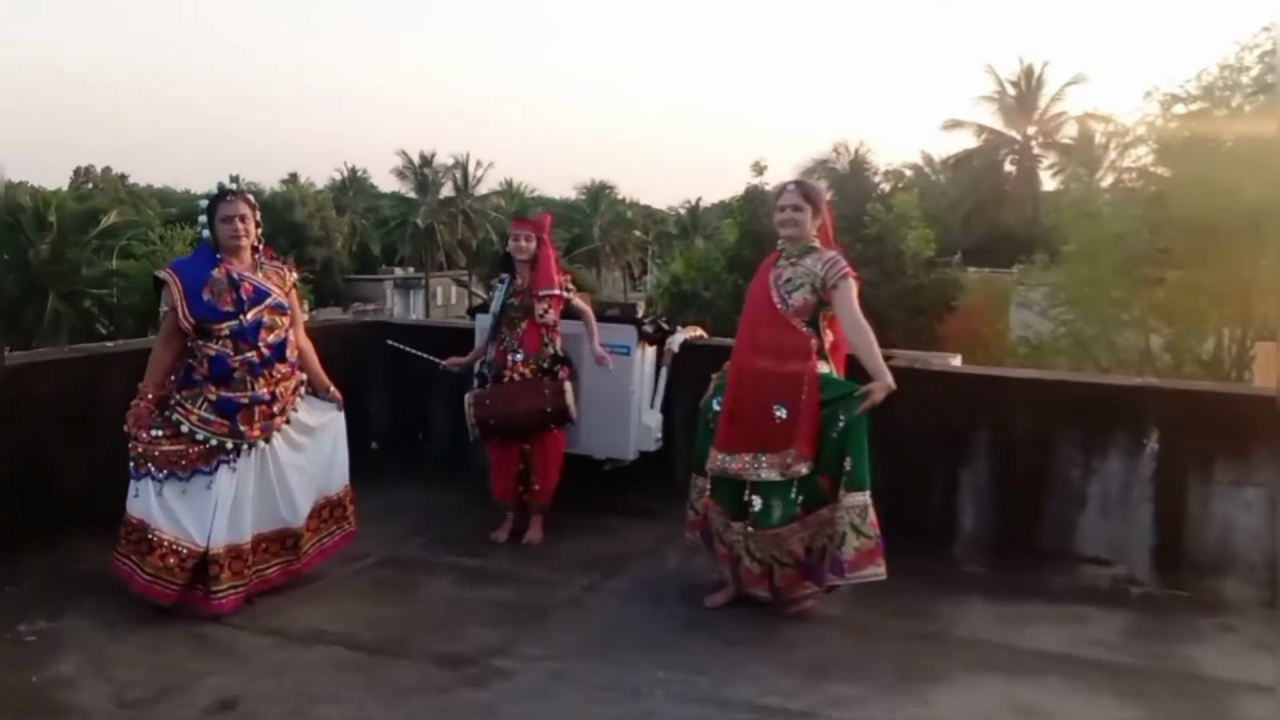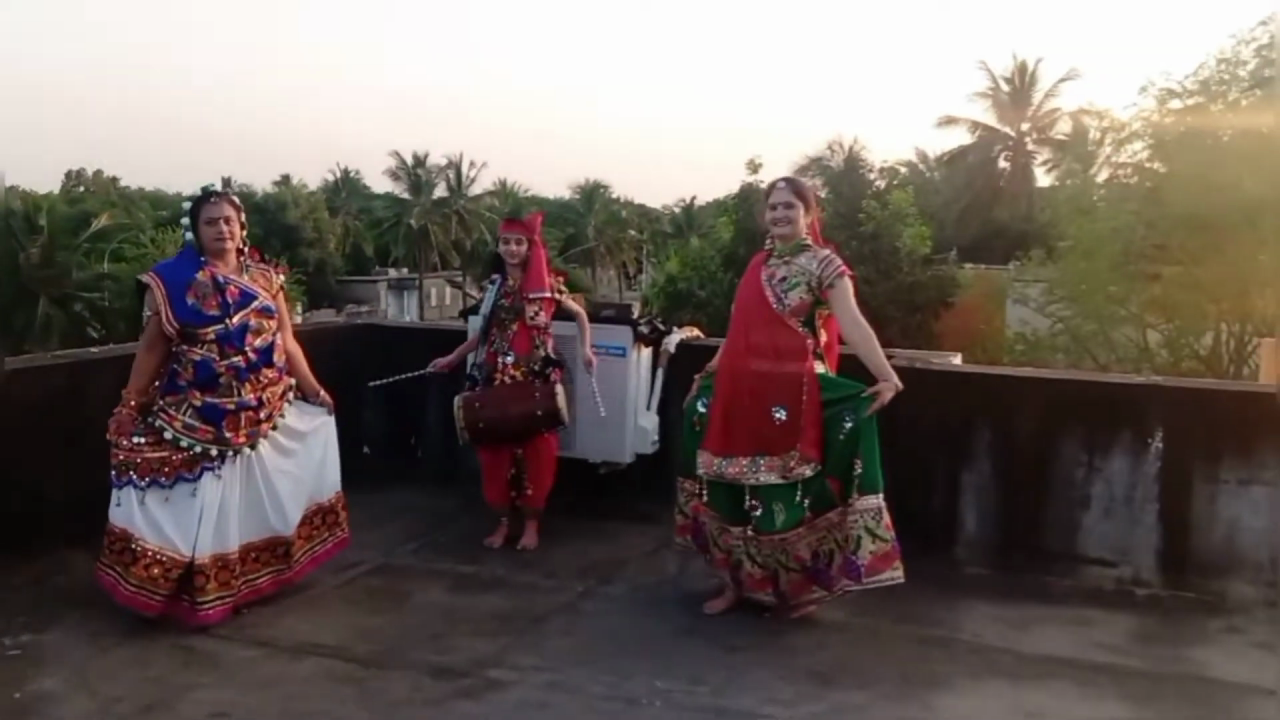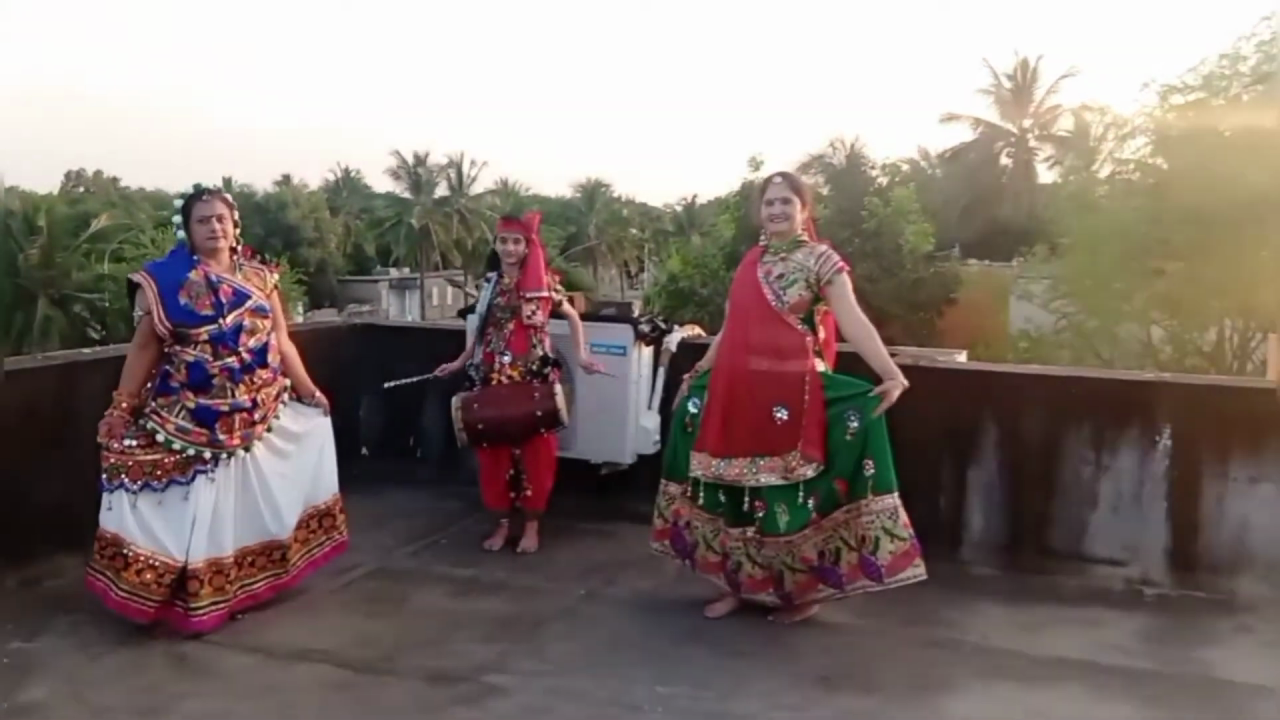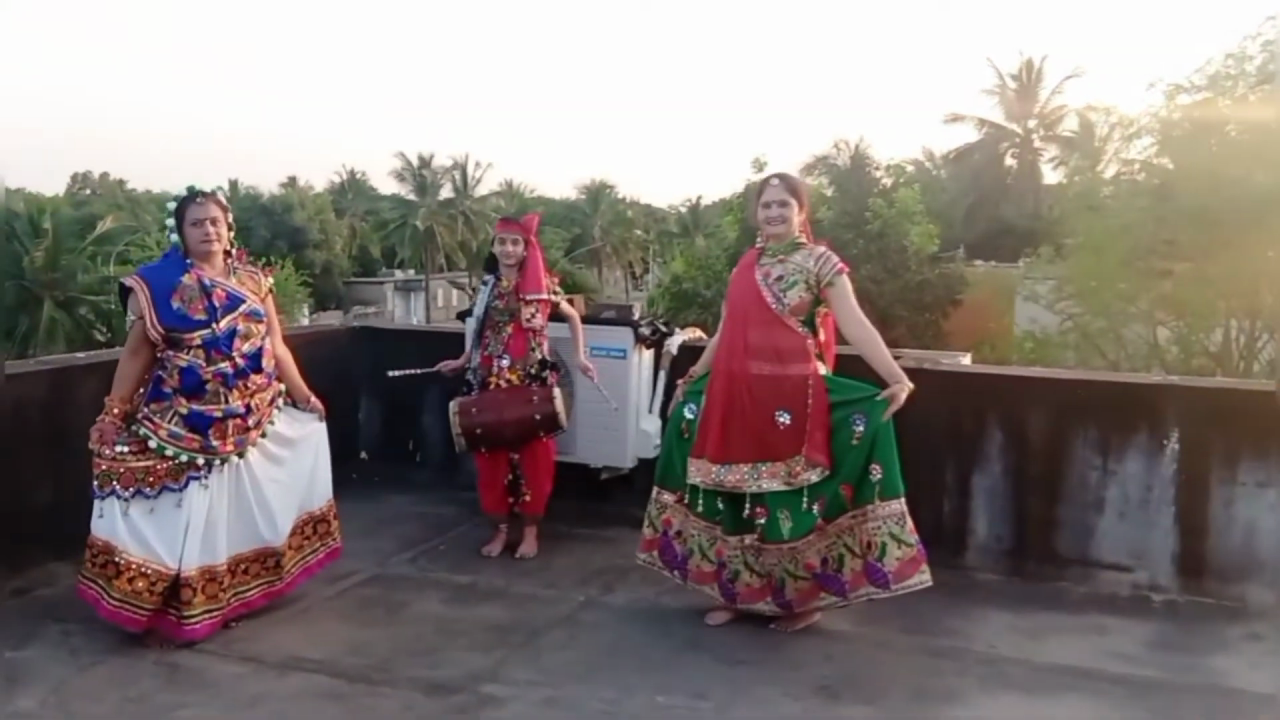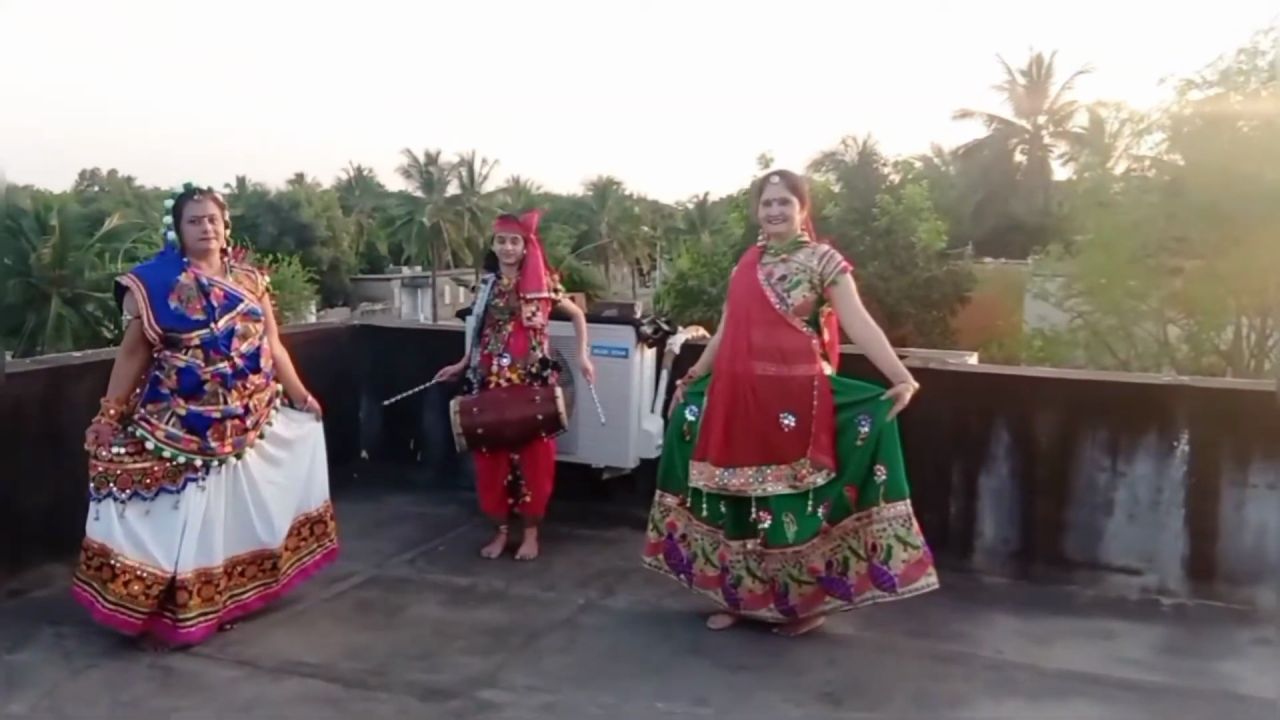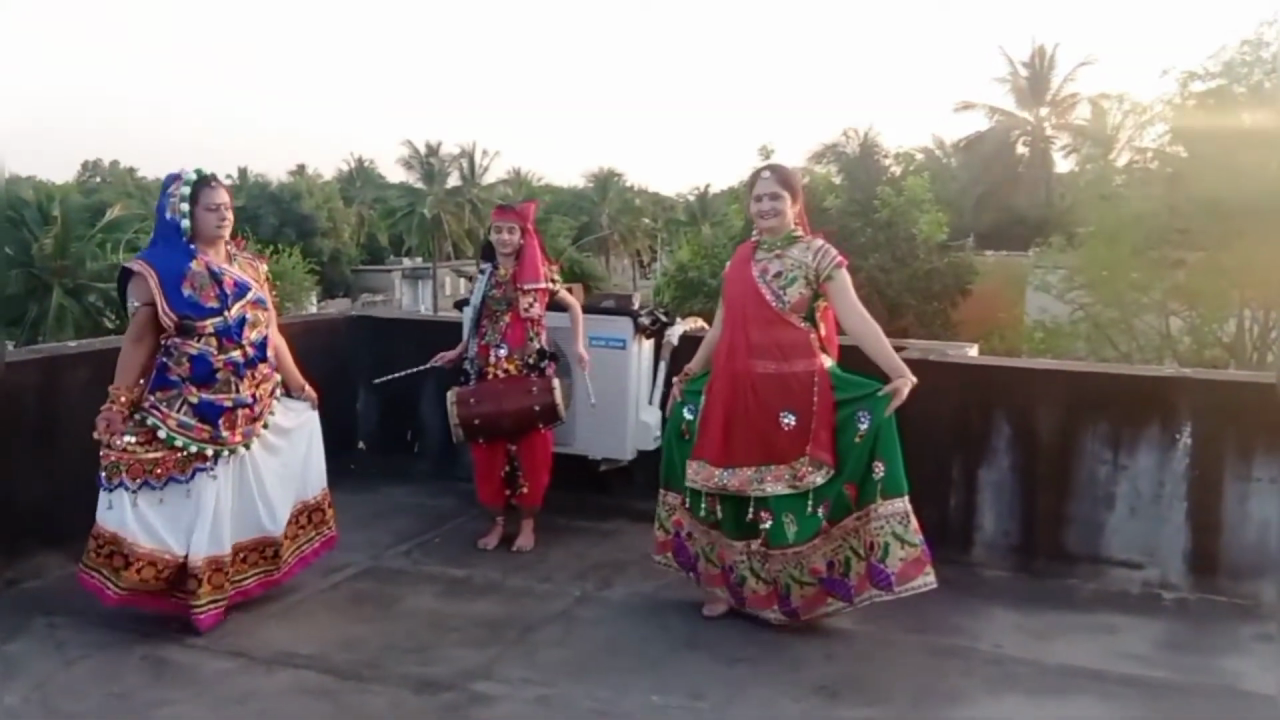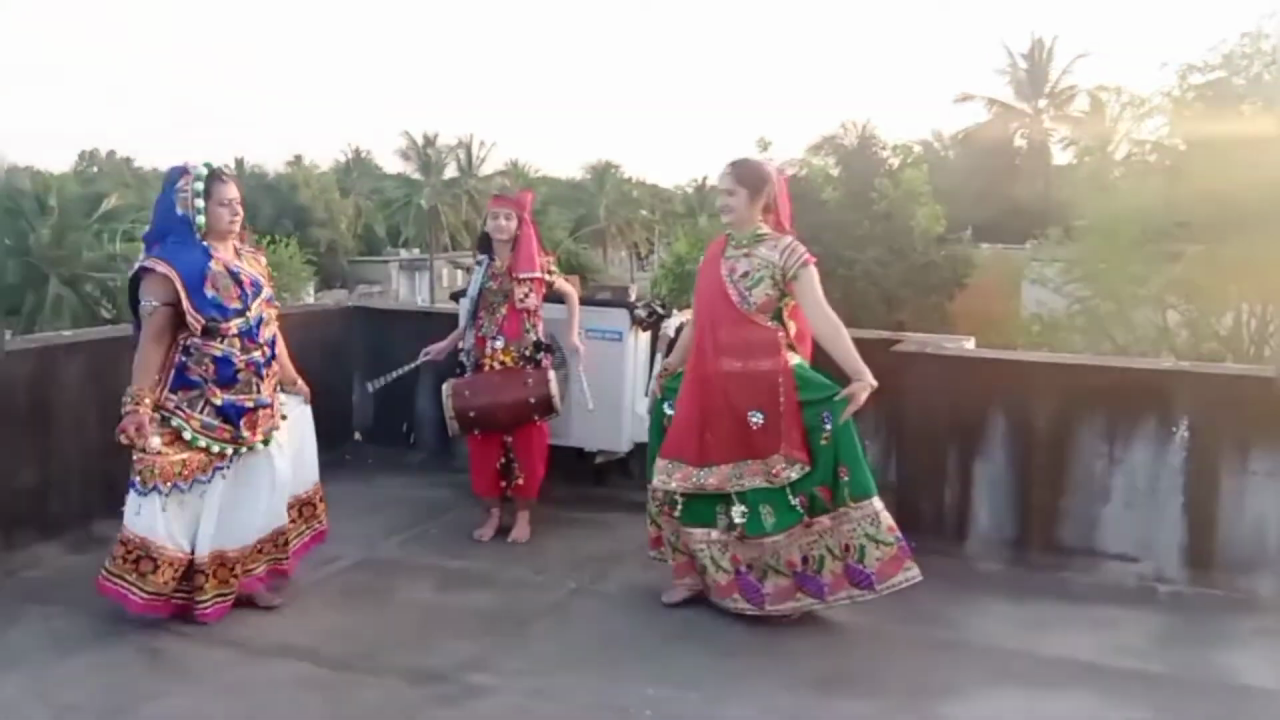
dt=0.3s
person 1, frame 1
left shoulder: (280, 276)
right shoulder: (189, 277)
left elbow: (298, 338)
right elbow: (169, 342)
left wrist: (323, 386)
right wrist: (146, 401)
left hip: (274, 409)
right hip: (211, 411)
left knee: (266, 494)
right knee: (217, 496)
left ankle: (262, 570)
right ankle: (214, 582)
person 1, frame 2
left shoulder: (266, 278)
right shoulder: (172, 281)
left elbow: (286, 342)
right elbow: (152, 348)
left wrist: (313, 390)
right wrist: (129, 409)
left hip: (262, 415)
right hip: (196, 419)
left knee: (252, 502)
right knee: (199, 505)
left ankle: (248, 582)
right ankle: (197, 594)
person 1, frame 3
left shoulder: (259, 277)
right shoulder: (164, 280)
left elbow: (280, 342)
right elbow: (144, 348)
left wrist: (308, 392)
right wrist: (121, 410)
left hip: (255, 416)
right hip: (189, 421)
left knee: (247, 506)
right knee: (193, 510)
left ankle: (238, 589)
right ankle: (187, 602)
person 1, frame 4
left shoulder: (254, 281)
right shoulder: (157, 284)
left elbow: (275, 346)
right elbow: (137, 353)
left wrist: (304, 396)
right wrist: (113, 415)
left hip: (249, 421)
right hip: (183, 426)
left knee: (241, 512)
right knee: (183, 516)
left ankle: (231, 599)
right ankle: (174, 613)
person 1, frame 5
left shoulder: (251, 279)
right shoulder: (154, 283)
left elbow: (272, 345)
right elbow: (133, 353)
left wrist: (300, 396)
right wrist: (109, 417)
left hip: (246, 423)
right hip: (180, 427)
left knee: (236, 514)
right knee: (180, 518)
left ankle: (227, 602)
right ankle: (166, 616)
person 1, frame 6
left shoulder: (250, 268)
right shoulder: (159, 269)
left elbow: (268, 333)
right elbow: (138, 341)
left wrist: (296, 384)
right wrist: (117, 404)
left hip: (247, 410)
right hip: (185, 413)
left knee: (238, 501)
right knee: (187, 503)
left ankle: (223, 590)
right ankle: (178, 595)
person 1, frame 7
left shoulder: (250, 260)
right shoulder: (171, 266)
left elbow: (268, 327)
right elbow: (154, 341)
left wrist: (291, 379)
right wrist: (139, 406)
left hip: (253, 405)
right hip: (198, 409)
left knee: (262, 489)
right knee: (196, 500)
left ankle: (248, 578)
right ankle: (186, 591)
person 2, frame 1
left shoulder: (830, 265)
right shoulder: (770, 264)
left elbow: (853, 323)
left wrist: (881, 376)
right wrist: (726, 375)
left hip: (800, 390)
right hip: (752, 389)
left knee: (794, 483)
right knee: (744, 480)
left ankle: (798, 582)
right ankle: (742, 575)
person 2, frame 2
left shoulder: (823, 264)
right shoulder: (757, 264)
left elbow: (851, 325)
left wrist: (886, 376)
right wrist: (708, 375)
left hip: (794, 393)
right hip: (742, 391)
left knee: (791, 486)
right knee: (736, 485)
left ankle: (798, 588)
right ankle: (739, 580)
person 2, frame 3
left shoulder: (821, 260)
right shoulder: (749, 262)
left elbow: (853, 322)
left wrist: (891, 374)
right wrist: (698, 374)
left hip: (793, 391)
right hip: (739, 390)
left knee: (793, 487)
right knee: (736, 487)
left ankle: (802, 590)
right ankle: (740, 582)
person 2, frame 4
left shoulder: (820, 262)
right shoulder: (745, 265)
left elbow: (855, 325)
right elbow: (726, 332)
left wrist: (896, 378)
right wrist: (692, 378)
left hip: (793, 395)
right hip: (737, 394)
left knee: (795, 494)
right knee: (735, 493)
left ankle: (804, 597)
right ankle: (738, 591)
person 2, frame 5
left shoulder: (823, 260)
right shoulder: (745, 264)
left elbow: (859, 324)
right elbow: (726, 332)
left wrist: (901, 377)
right wrist: (692, 379)
left hip: (797, 396)
right hip: (739, 395)
left knee: (798, 495)
right knee: (738, 495)
left ankle: (806, 601)
right ankle: (740, 595)
person 2, frame 6
left shoulder: (817, 255)
right shoulder: (740, 259)
left elbow: (855, 319)
right elbow: (721, 328)
left wrist: (899, 372)
right wrist: (689, 375)
left hip: (797, 391)
right hip: (739, 390)
left knee: (796, 490)
right knee: (731, 486)
left ankle: (805, 594)
right ankle: (734, 584)
person 2, frame 7
left shoulder: (786, 253)
right shoulder: (715, 252)
left elbow: (820, 318)
left wrist: (860, 375)
right wrist: (670, 369)
left hip: (766, 387)
right hip: (711, 387)
left knee: (776, 483)
right knee: (699, 479)
left ankle: (793, 587)
right ankle: (697, 573)
person 3, frame 1
left shoulder: (555, 281)
right shoulder: (502, 283)
left elbow: (584, 312)
left wrist: (596, 347)
right wrist: (469, 358)
left hip: (543, 374)
right hip: (505, 373)
left knee: (542, 445)
right knee: (504, 444)
left ankle: (537, 519)
right ankle: (508, 516)
person 3, frame 2
left shoulder: (547, 284)
right shoulder: (494, 285)
left elbow: (579, 314)
left wrist: (586, 352)
right wrist: (452, 358)
left hip: (535, 378)
right hip: (496, 376)
left knee: (534, 449)
right knee: (496, 448)
left ankle: (531, 524)
right ankle: (502, 521)
person 3, frame 3
left shoulder: (544, 282)
right shoulder: (489, 284)
left elbow: (572, 317)
left wrist: (581, 355)
right wrist: (460, 363)
left hip: (533, 377)
right hip: (493, 377)
left knee: (534, 449)
right knee: (495, 449)
left ankle: (531, 525)
right ankle: (502, 523)
person 3, frame 4
left shoulder: (542, 284)
right shoulder: (486, 286)
left elbow: (572, 316)
left wrist: (579, 357)
right wrist: (460, 363)
left hip: (532, 381)
right hip: (491, 380)
left knee: (532, 454)
right knee: (493, 453)
left ankle: (530, 531)
right ankle: (500, 529)
person 3, frame 5
left shoulder: (542, 282)
right shoulder: (486, 285)
left elbow: (577, 314)
left wrist: (582, 357)
right wrist: (462, 365)
left hip: (532, 380)
right hip: (491, 380)
left knee: (532, 454)
right knee: (493, 454)
left ankle: (531, 532)
right ankle: (501, 530)
person 3, frame 6
left shoulder: (540, 272)
right shoulder: (484, 275)
left elbow: (573, 305)
left wrist: (578, 347)
right wrist: (457, 352)
left hip: (529, 371)
right hip: (489, 371)
left knee: (530, 445)
right knee: (490, 445)
left ankle: (528, 523)
right ankle: (497, 521)
person 3, frame 7
left shoulder: (537, 263)
right shoulder: (482, 266)
left elbow: (570, 295)
left wrist: (573, 337)
right wrist: (448, 343)
left hip: (526, 362)
right hip: (485, 362)
left knee: (525, 436)
right knee: (485, 436)
left ankle: (523, 515)
right ankle: (493, 512)
